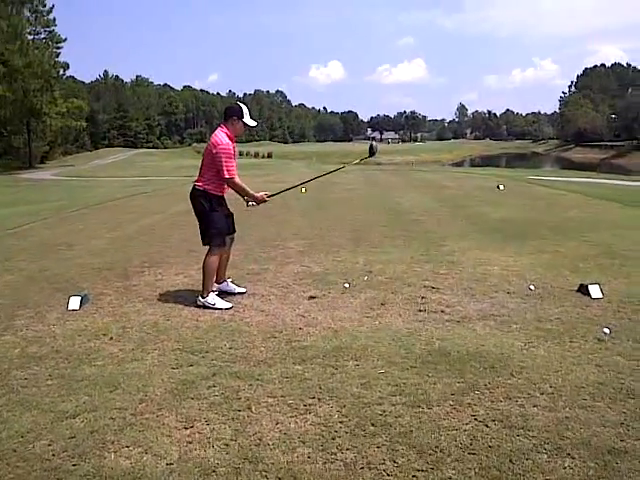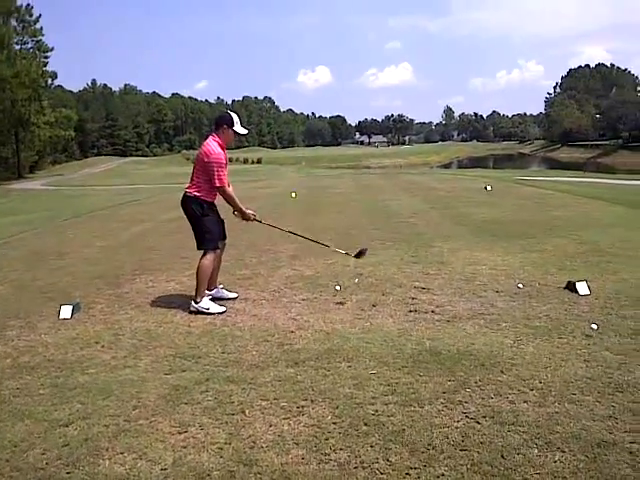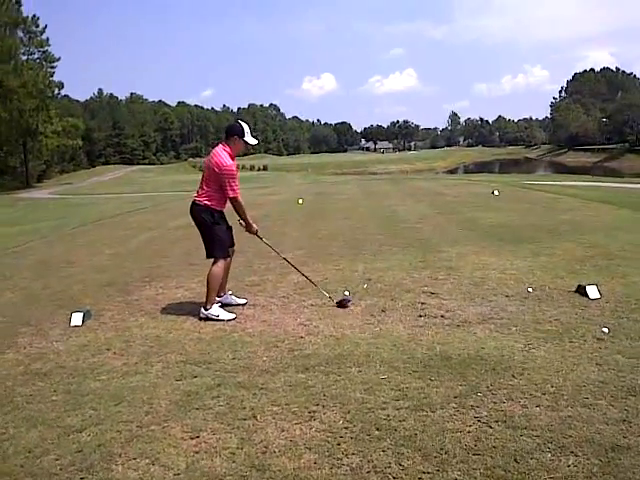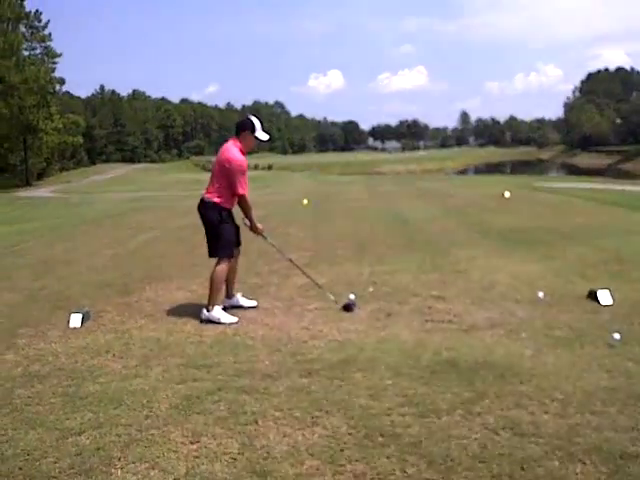
dt=0.4s
person 1, frame 1
left shoulder: (224, 138)
right shoulder: (223, 143)
left elbow: (230, 176)
right elbow: (231, 180)
left wrist: (246, 195)
right wrist: (253, 196)
left hip: (214, 196)
right hip: (207, 197)
left knee: (227, 238)
right knee: (216, 246)
left ankle: (220, 282)
right ankle: (206, 295)
person 1, frame 2
left shoulder: (215, 146)
right shoulder: (215, 152)
left elbow: (224, 184)
right elbow: (223, 189)
left wrist: (237, 207)
right wrist: (242, 210)
left hip: (204, 202)
right hip: (197, 203)
left knee: (219, 244)
right knee: (211, 250)
left ankle: (212, 289)
right ankle: (199, 300)
person 1, frame 3
left shoulder: (220, 152)
right shoulder: (226, 163)
left elbow: (231, 196)
right elbow: (235, 198)
left wrist: (242, 218)
right wrist: (248, 223)
left hip: (211, 209)
right hip: (207, 211)
left knee: (228, 251)
right knee: (221, 257)
left ankle: (221, 295)
right ankle: (209, 308)
person 1, frame 4
left shoulder: (230, 148)
right shoulder: (237, 158)
right elbow: (242, 195)
left wrist: (246, 217)
right wrist: (252, 222)
left hip: (219, 207)
right hip: (215, 209)
left knee: (233, 252)
right knee: (224, 258)
left ankle: (231, 297)
right ankle: (211, 309)
